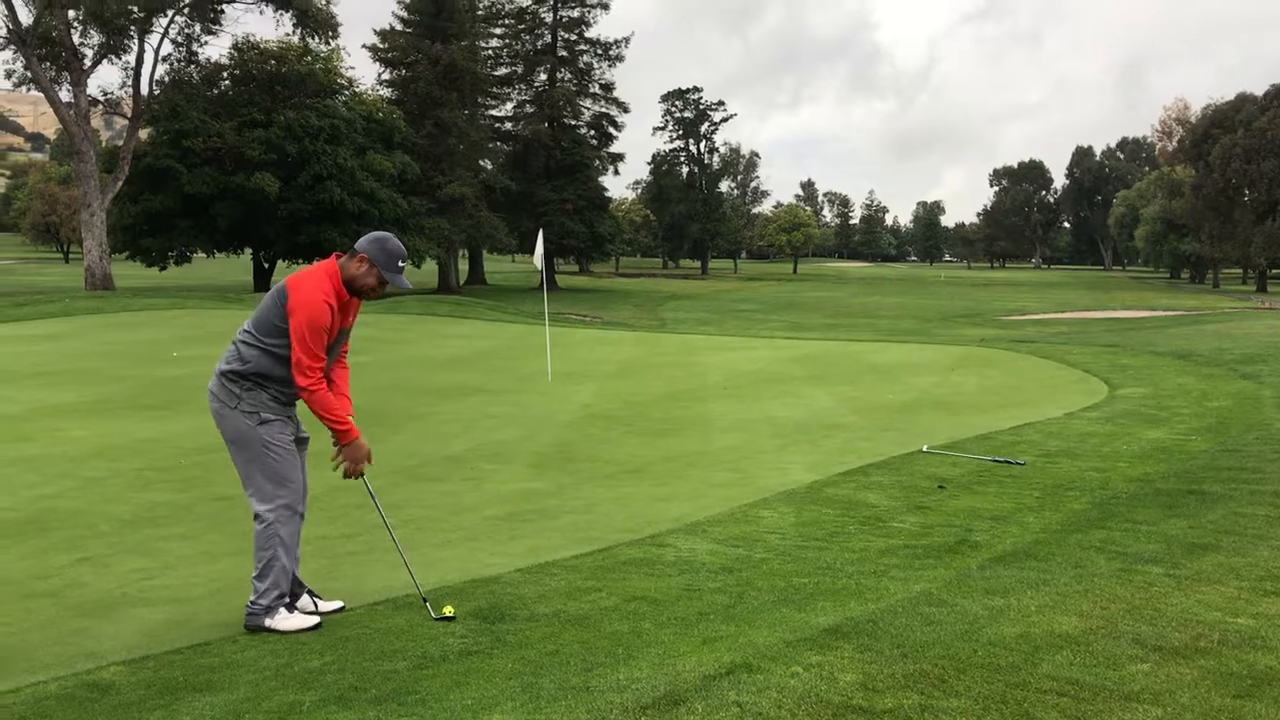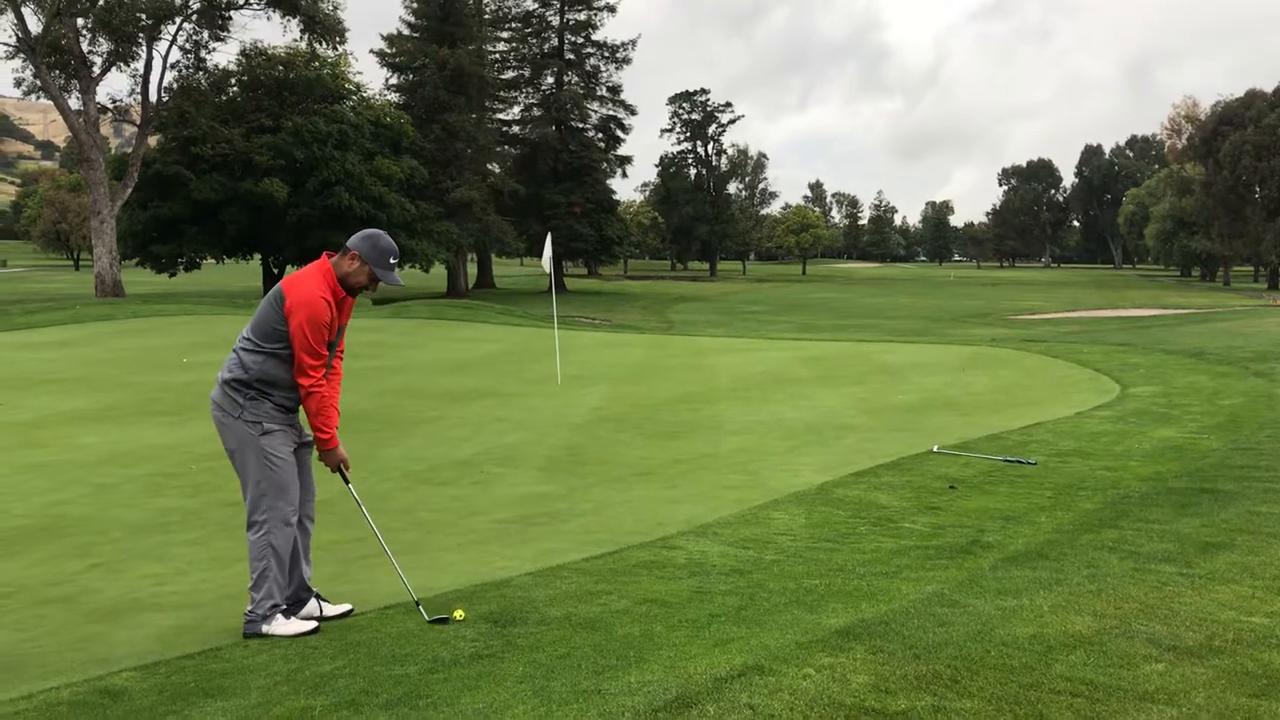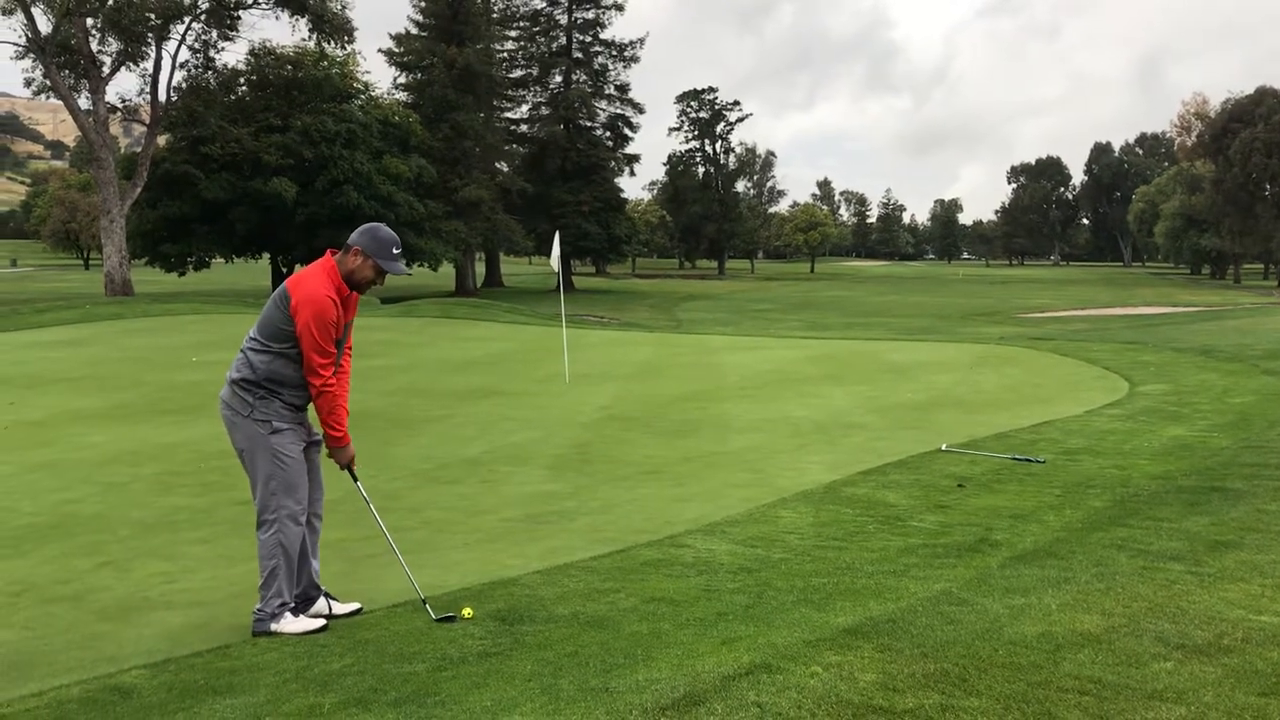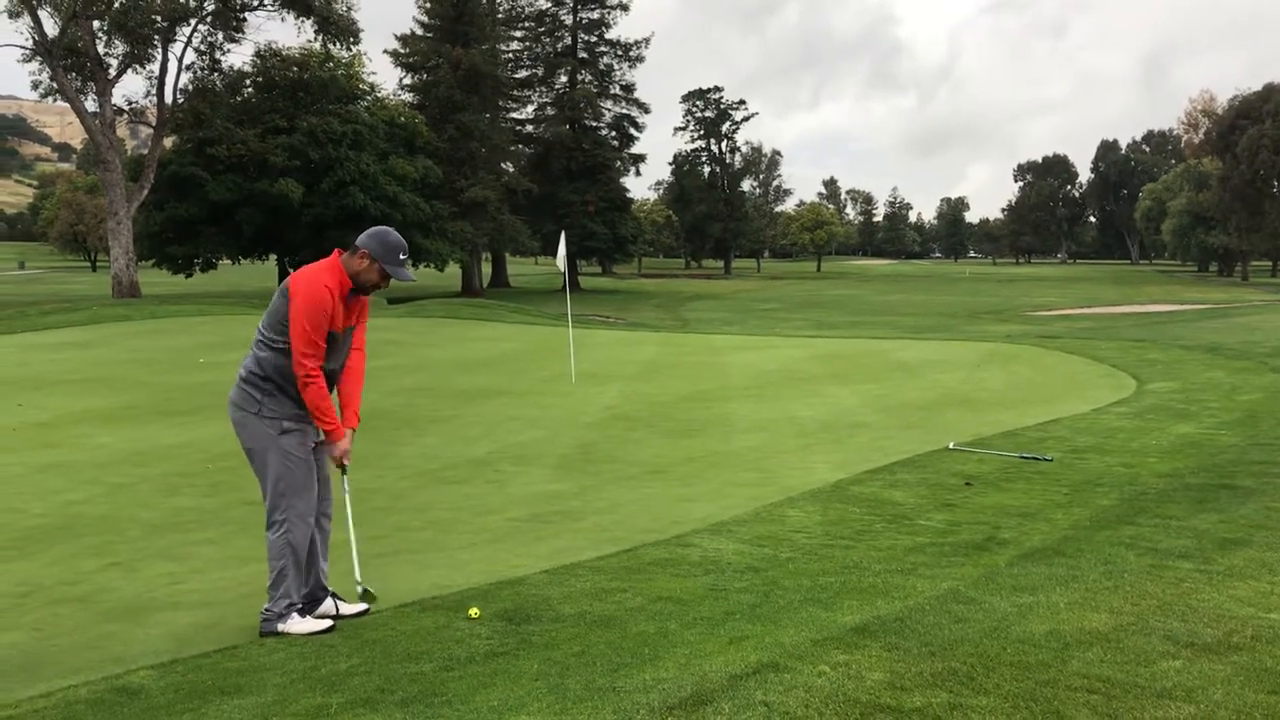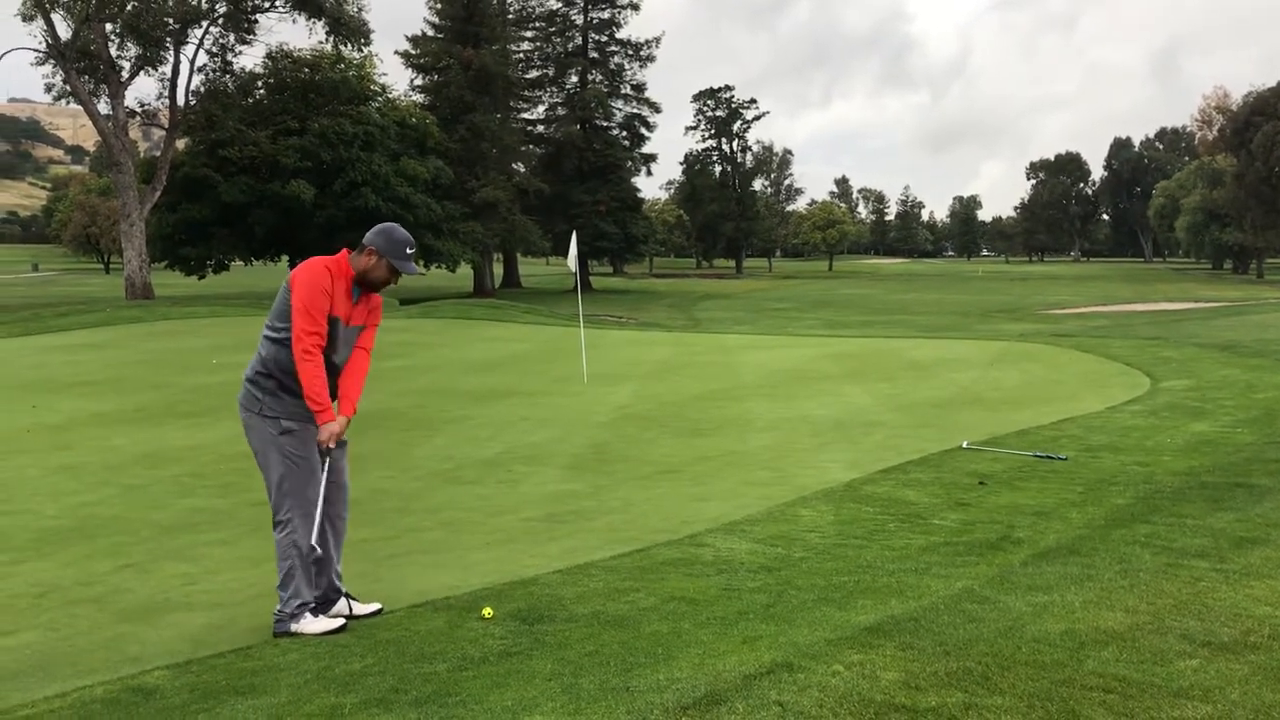
dt=1s
person 1, frame 1
left shoulder: (349, 293)
right shoulder: (314, 296)
left elbow: (336, 359)
right elbow: (309, 380)
left wrist: (344, 417)
right wrist: (350, 436)
left hip: (274, 399)
right hip: (245, 397)
left knee: (291, 497)
right knee: (279, 500)
left ankle: (287, 591)
right ankle: (266, 605)
person 1, frame 2
left shoulder: (341, 290)
right shoulder: (311, 296)
left elbow: (332, 362)
right elbow: (311, 379)
left wrist: (332, 425)
right wrist: (327, 442)
left hip: (277, 406)
right hip: (248, 406)
left knee: (299, 505)
right knee: (276, 508)
left ankle: (297, 598)
right ankle: (263, 613)
person 1, frame 3
left shoulder: (346, 289)
right shoulder: (316, 295)
left elbow: (341, 360)
right elbow: (321, 377)
left wrist: (337, 429)
right wrist: (340, 439)
left hip: (287, 406)
right hip: (258, 406)
left knee: (308, 505)
right knee: (284, 508)
left ankle: (306, 596)
right ankle: (272, 612)
person 1, frame 4
left shoulder: (359, 299)
right shoulder: (316, 286)
left elbow: (352, 361)
right elbow: (307, 367)
left wrist: (348, 427)
right wrist: (332, 431)
left hip: (300, 407)
right hip: (267, 406)
left knee: (318, 505)
right knee: (294, 508)
left ankle: (314, 597)
right ankle: (280, 612)
person 1, frame 5
left shoulder: (372, 301)
right shoulder: (317, 275)
left elbow: (358, 360)
right elbow: (306, 349)
left wrist: (342, 416)
right wrist: (324, 414)
left hip: (315, 409)
right hip: (275, 405)
left knee: (332, 504)
right knee: (298, 508)
left ankle: (327, 597)
right ankle: (293, 611)
